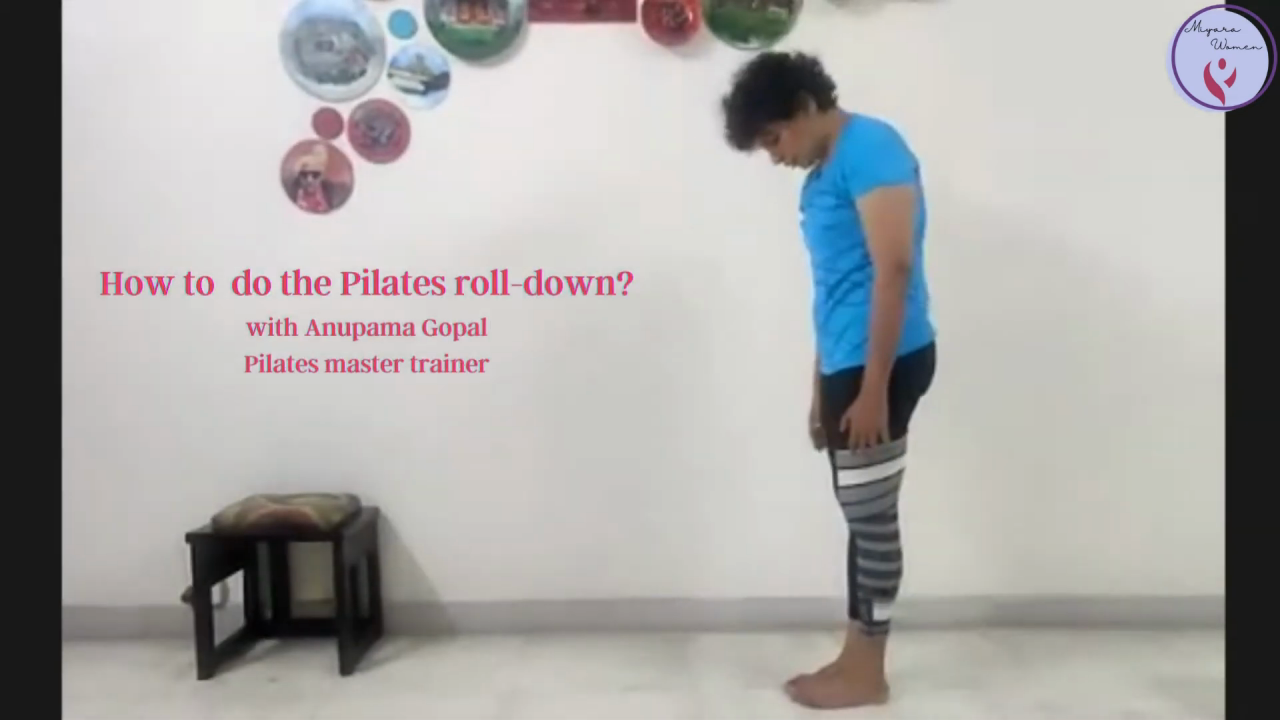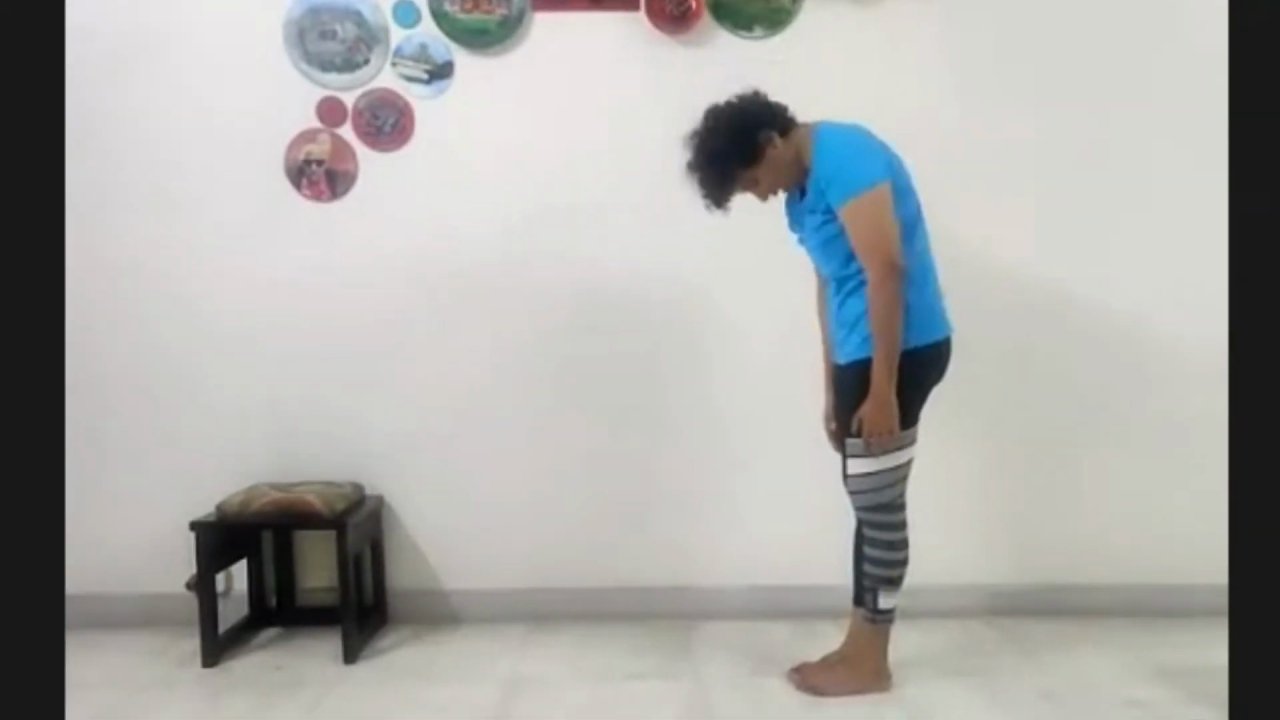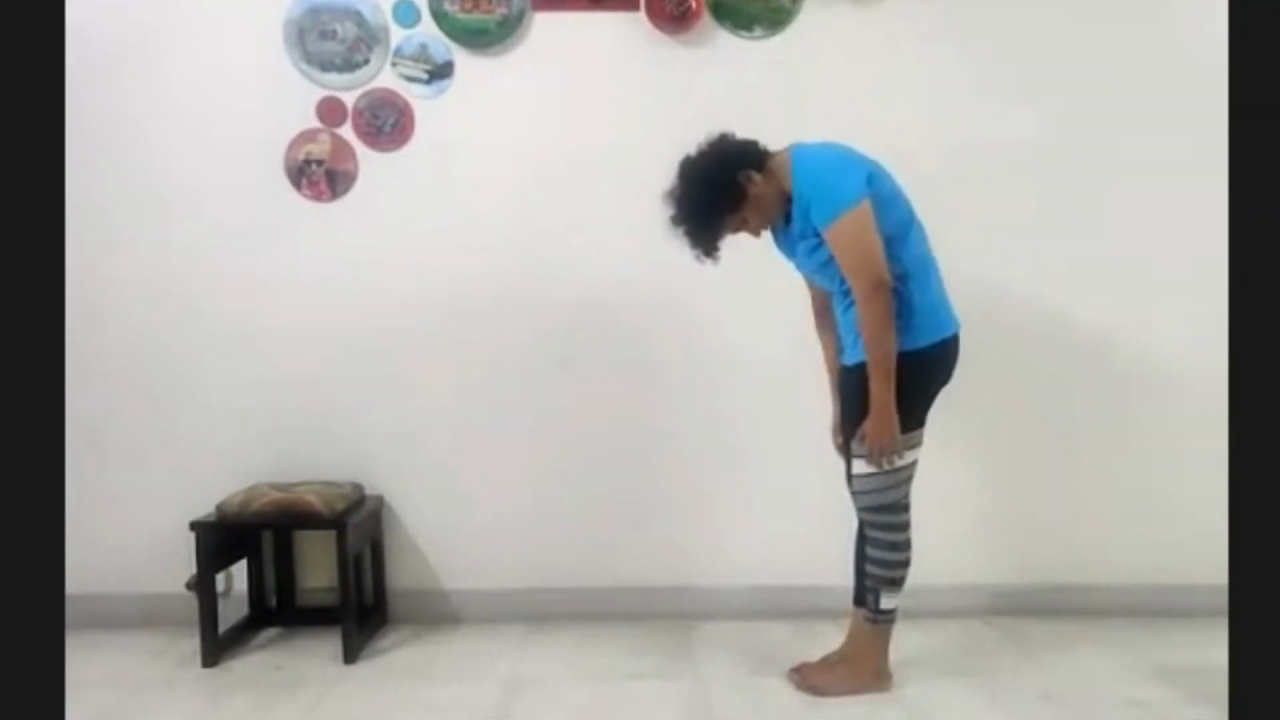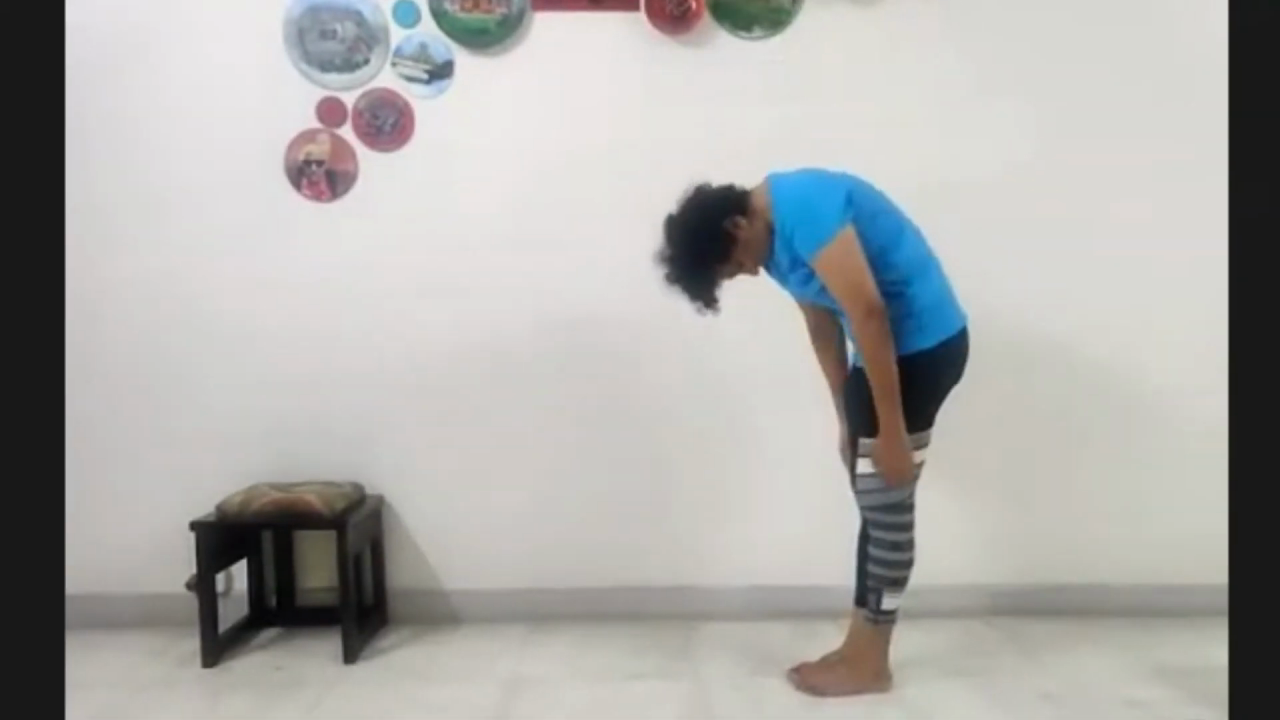
dt=0.4s
person 1, frame 1
left shoulder: (871, 149)
right shoulder: (823, 176)
left elbow: (893, 271)
left wrist: (874, 390)
right wrist: (821, 387)
left hip: (883, 364)
right hip: (847, 364)
left knee: (871, 515)
right knee: (862, 513)
left ankle: (866, 674)
right ankle: (855, 659)
person 1, frame 2
left shoulder: (845, 155)
right shoulder: (803, 192)
left elbow: (887, 272)
left wrist: (882, 391)
right wrist: (832, 390)
left hip: (902, 349)
right hip: (863, 352)
left knee: (877, 505)
right knee: (868, 502)
left ankle: (869, 663)
right ankle: (859, 647)
person 1, frame 3
left shoulder: (823, 178)
right shoulder: (787, 211)
left elbow: (875, 289)
left wrist: (882, 408)
right wrist: (841, 401)
left hip: (912, 345)
right hip: (873, 349)
left knee: (881, 506)
right knee: (872, 501)
left ankle: (869, 664)
right ankle: (859, 648)
person 1, frame 4
left shoulder: (801, 209)
right shoulder: (778, 236)
left elbow: (868, 313)
right elbow: (824, 324)
left wrist: (892, 430)
right wrist: (849, 420)
left hip: (922, 342)
right hip: (898, 342)
left knee: (886, 504)
right knee: (875, 500)
left ankle: (869, 664)
right ankle: (859, 648)
